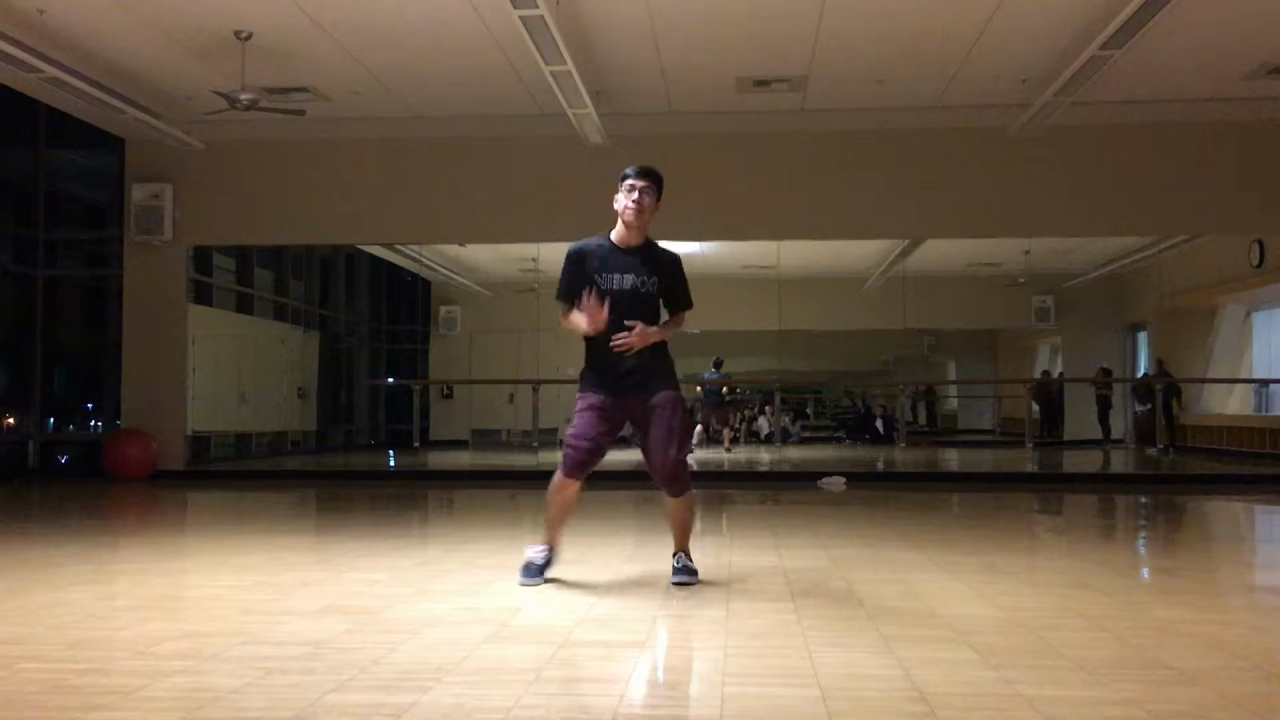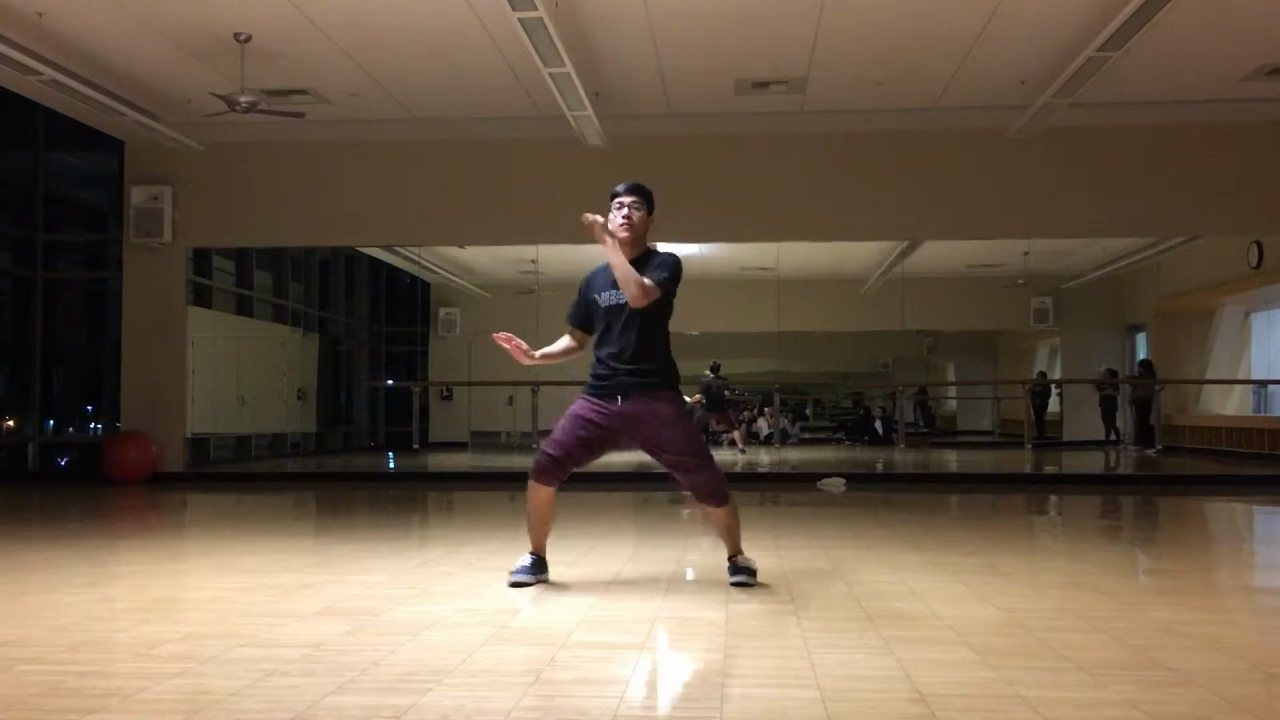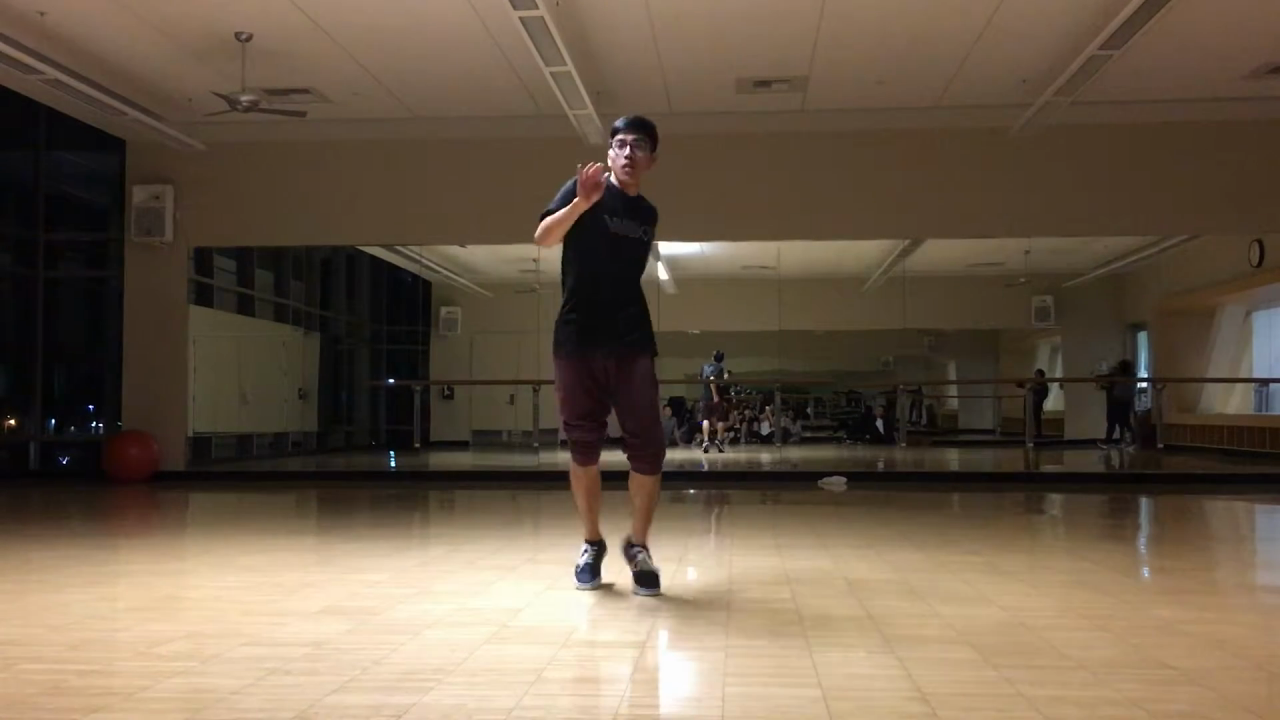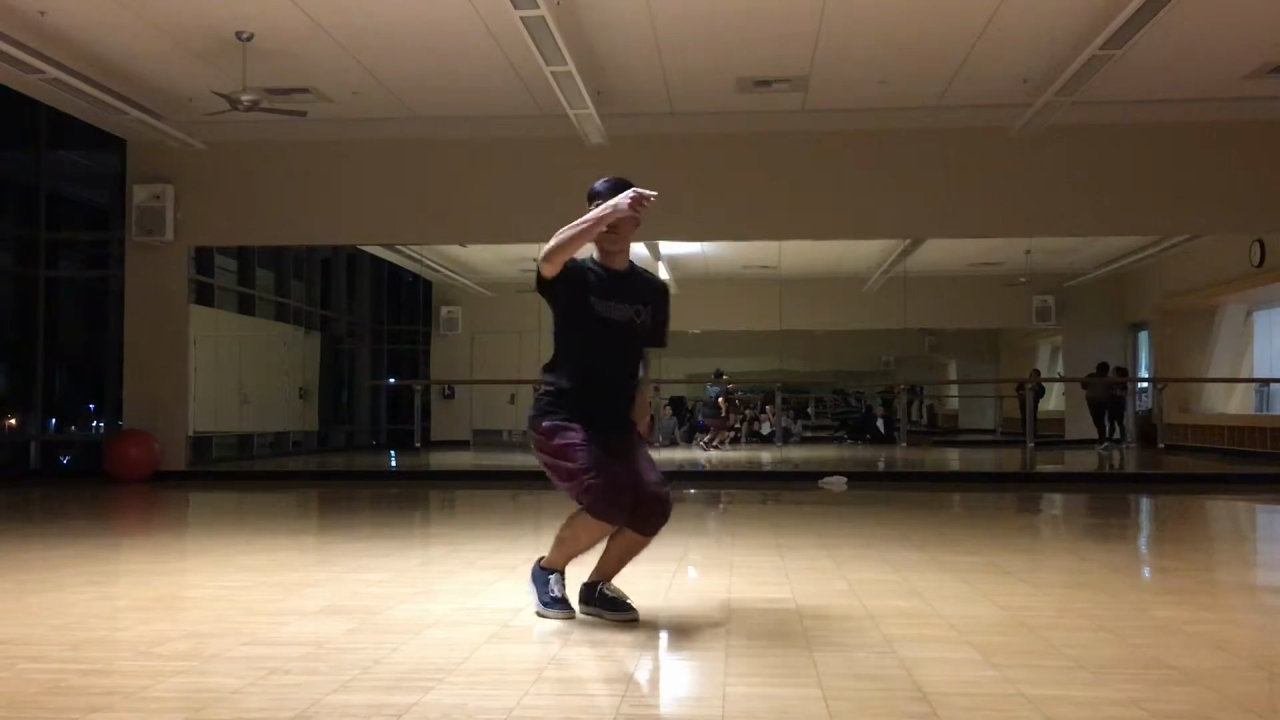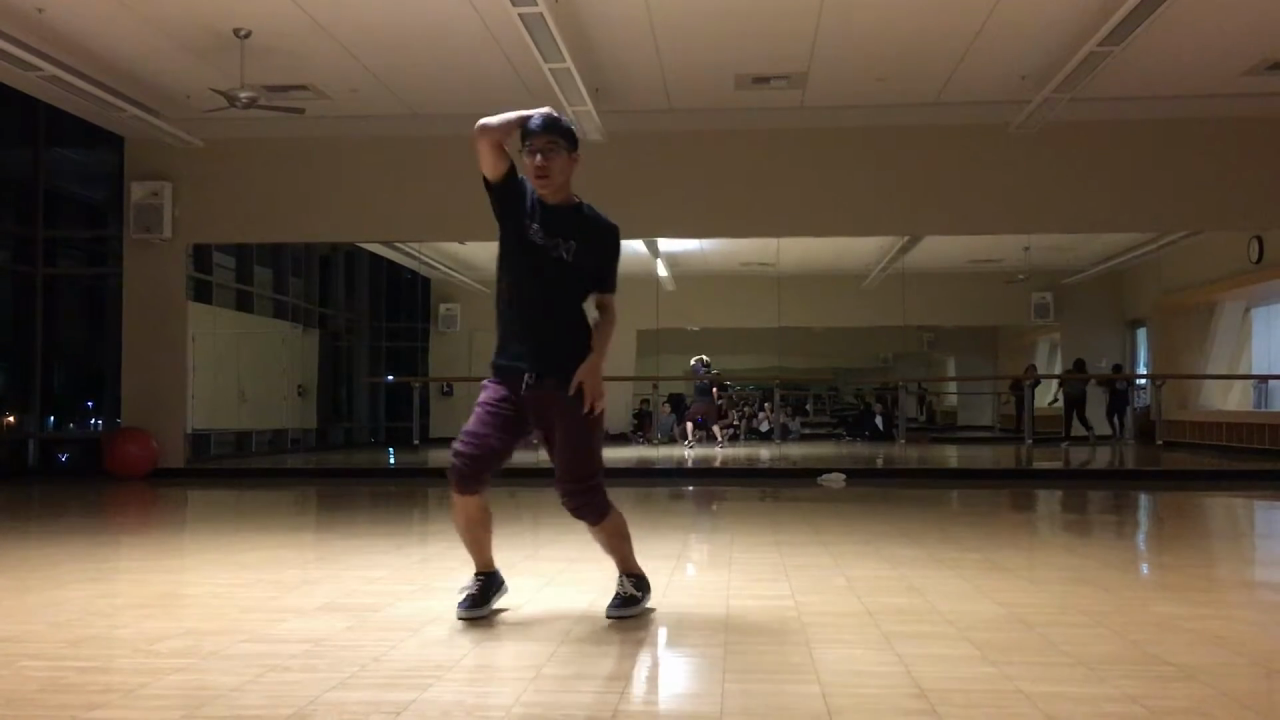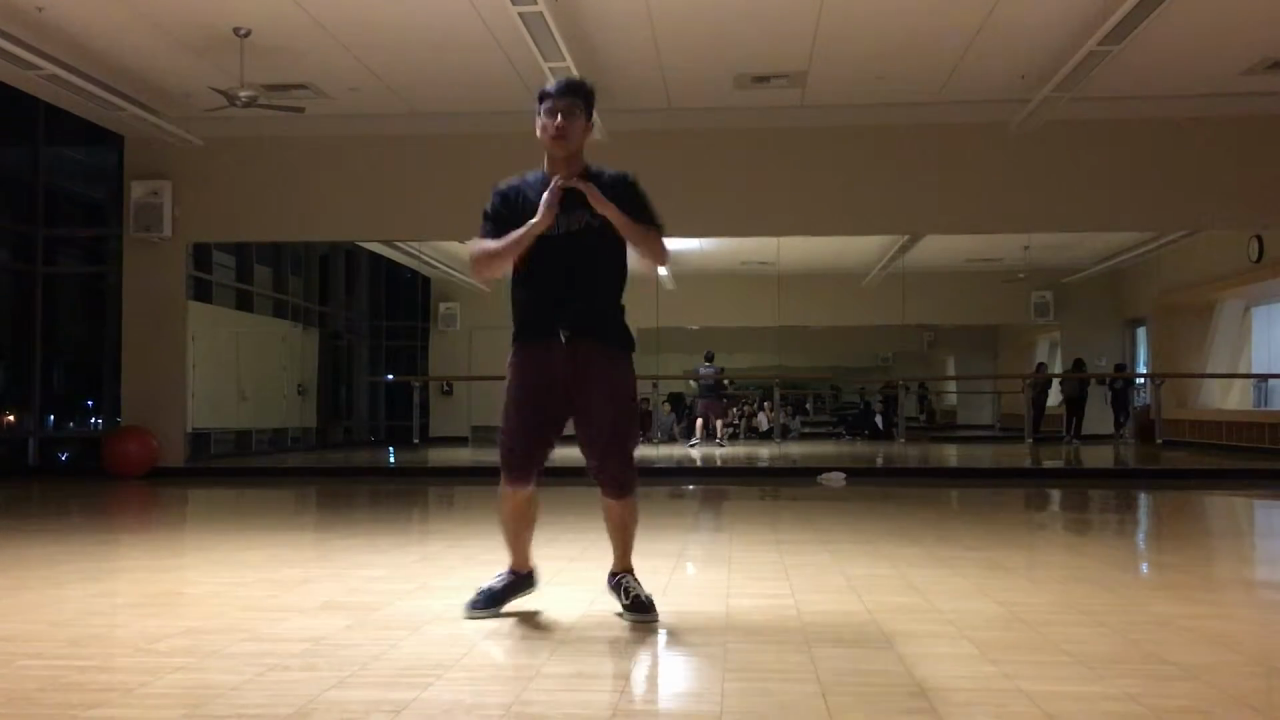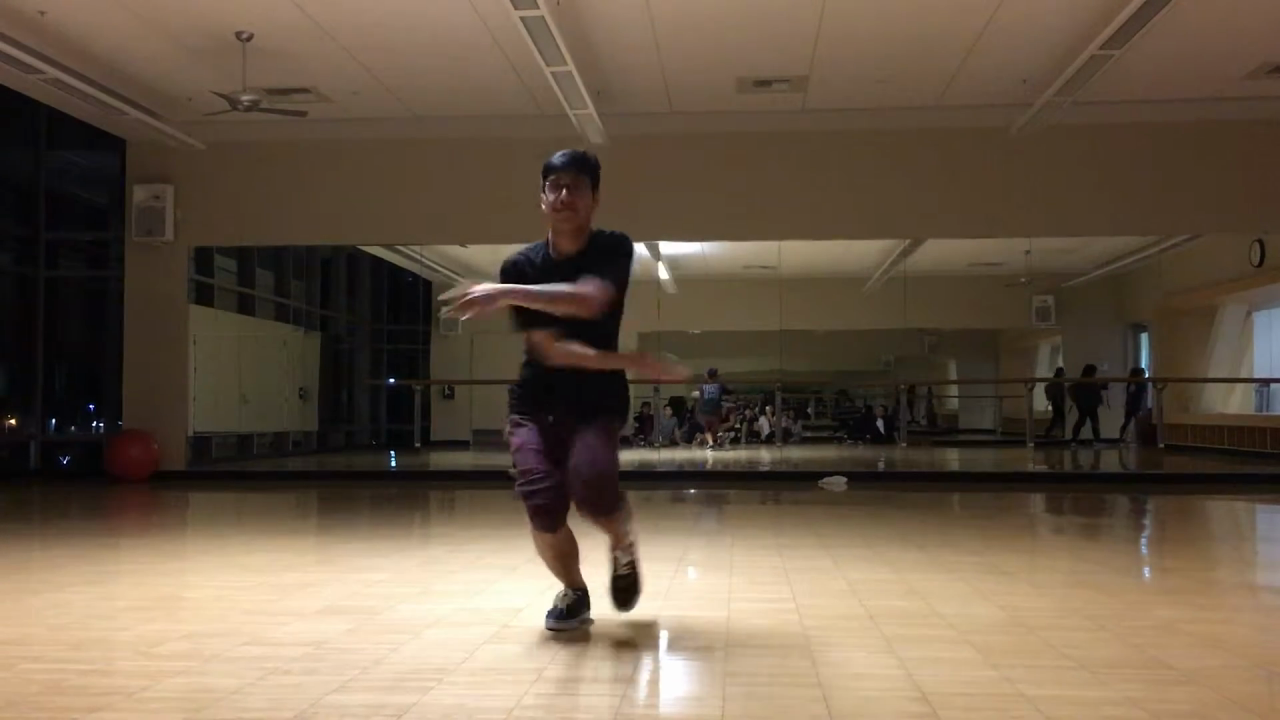
dt=0.7s
person 1, frame 1
left shoulder: (666, 262)
right shoulder: (583, 255)
left elbow: (678, 318)
right elbow: (565, 317)
left wrist: (654, 334)
right wrist: (587, 323)
left hip: (656, 384)
right hip: (600, 384)
left knee: (673, 473)
right knee: (574, 463)
left ankle: (681, 553)
right ankle: (545, 546)
person 1, frame 2
left shoulder: (665, 263)
right shoulder: (594, 280)
left elbow: (639, 295)
right elbow: (576, 339)
left wrist: (609, 245)
right wrist: (536, 356)
left hip: (654, 397)
right hip: (601, 396)
left knee: (707, 482)
right knee: (546, 466)
left ankle: (737, 556)
right ankle: (537, 558)
person 1, frame 3
left shoulder: (648, 214)
right shoulder: (584, 189)
right elbow: (543, 238)
right wrist: (582, 200)
left hip: (632, 345)
right hip: (577, 341)
left knee: (647, 446)
right knee: (584, 446)
left ankle: (638, 545)
right ankle: (592, 544)
person 1, frame 4
left shoulder: (653, 289)
right shoulder: (572, 275)
right elbow: (548, 258)
left wrist: (640, 398)
right wrist: (612, 208)
left hip: (618, 423)
right hip: (563, 419)
left knee: (654, 506)
right knee: (608, 505)
left ankle: (597, 585)
right ankle: (548, 569)
person 1, frame 5
left shoulder: (599, 230)
right shoulder: (514, 201)
left elbow: (605, 308)
right elbow: (485, 134)
left wrist: (595, 362)
right wrist: (531, 116)
left hip: (567, 381)
right hip: (508, 375)
left knee: (581, 496)
right knee: (465, 474)
left ankle: (633, 578)
right ankle: (485, 576)
person 1, frame 6
left shoulder: (617, 187)
right shoulder: (515, 195)
left elbow: (657, 254)
right elbow: (481, 265)
left wrist: (607, 210)
right wrist: (538, 223)
left hip: (604, 345)
right hip: (538, 346)
left knee: (614, 470)
right knee: (518, 466)
left ankle: (623, 575)
right ankle: (518, 570)
person 1, frame 7
left shoulder: (614, 248)
right shoulder: (520, 267)
left elbow: (590, 301)
right elbow: (547, 348)
left wrist: (505, 295)
right wrist: (629, 362)
left hip: (596, 407)
right hip: (534, 410)
left knee: (593, 485)
right knee: (544, 507)
left ankle: (622, 548)
right ankle: (573, 589)
